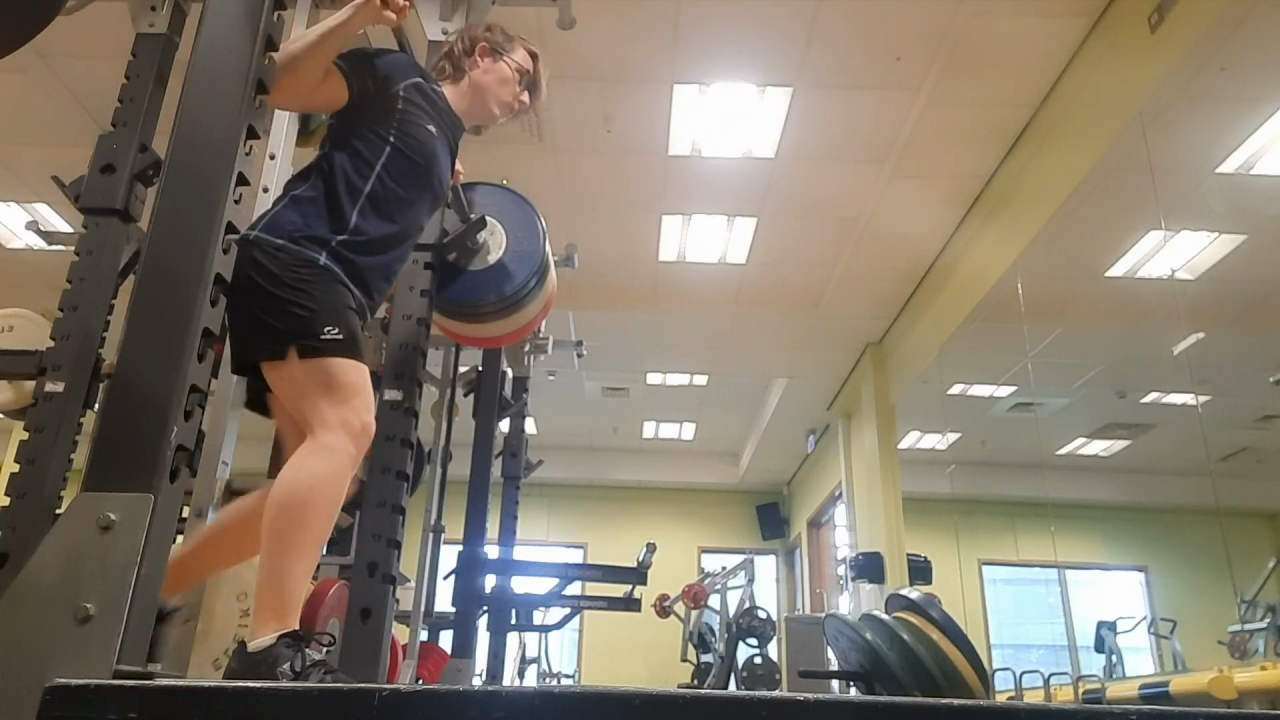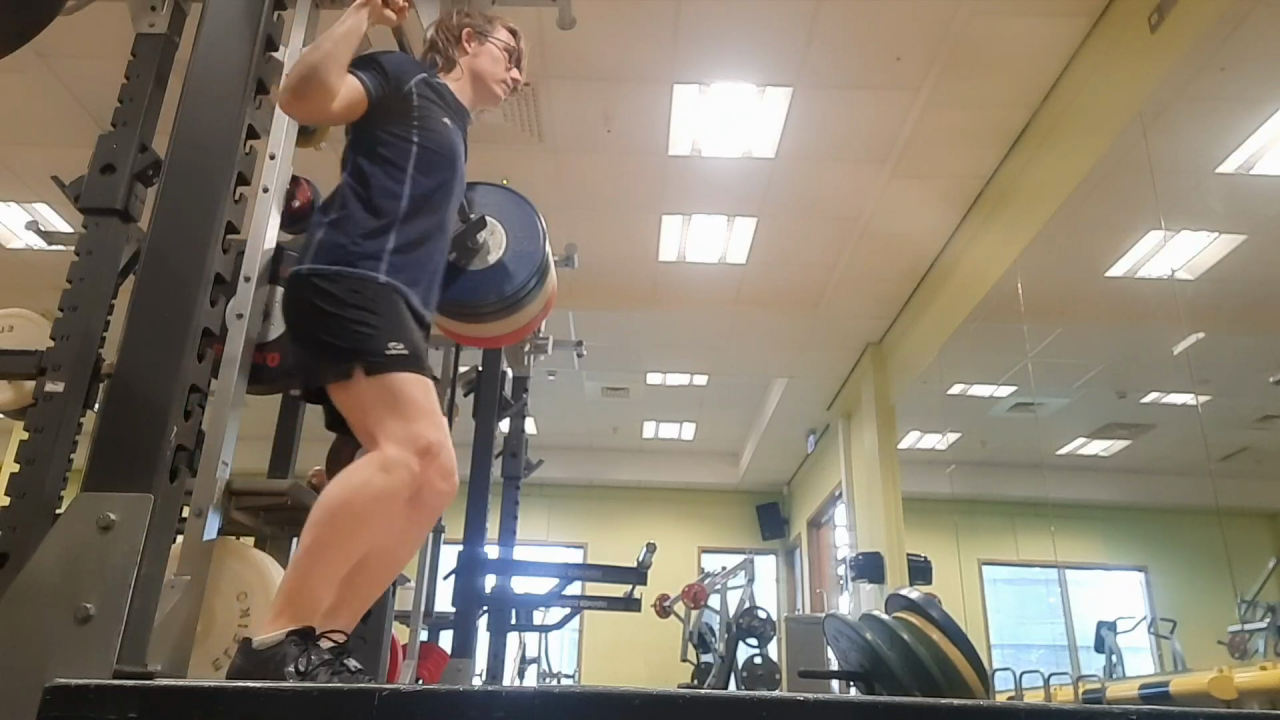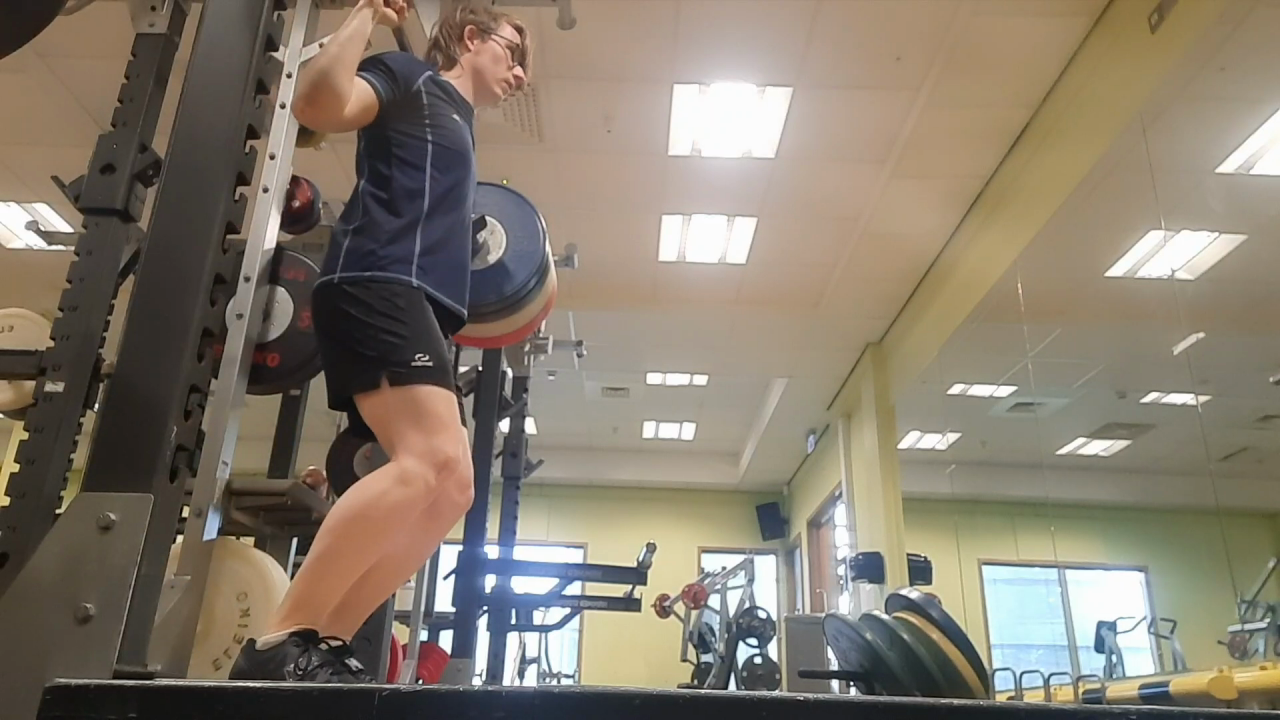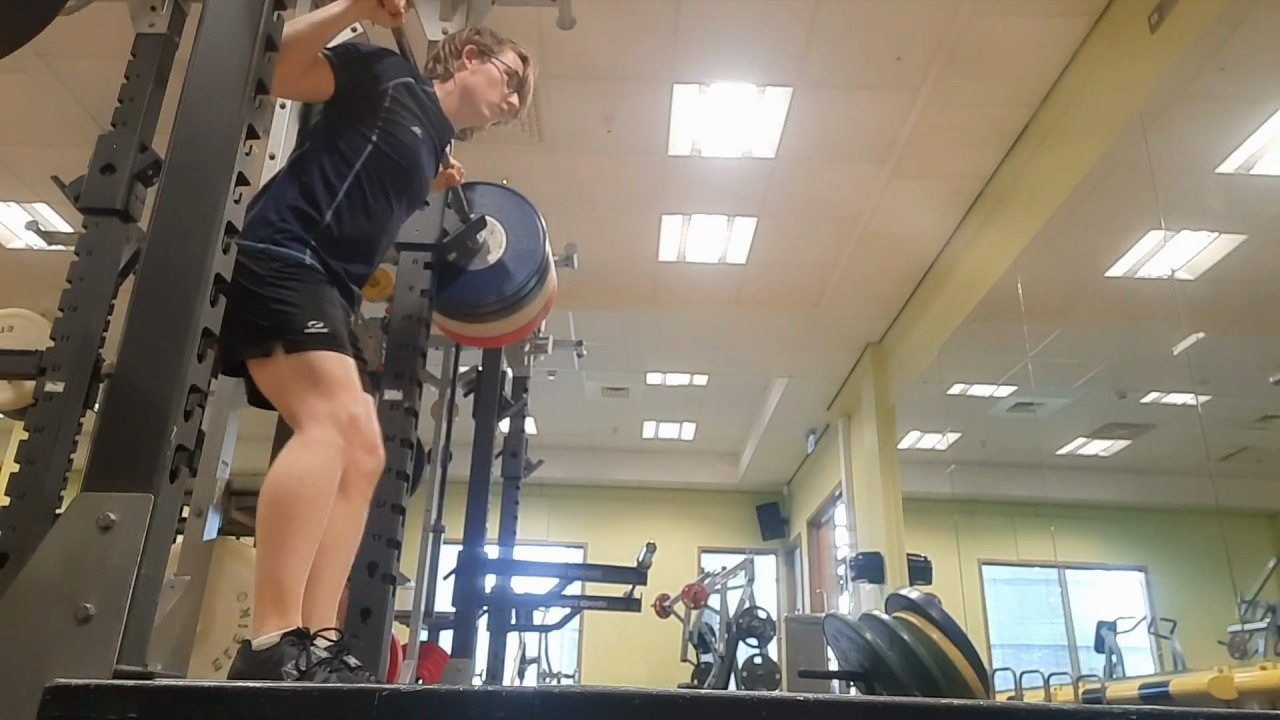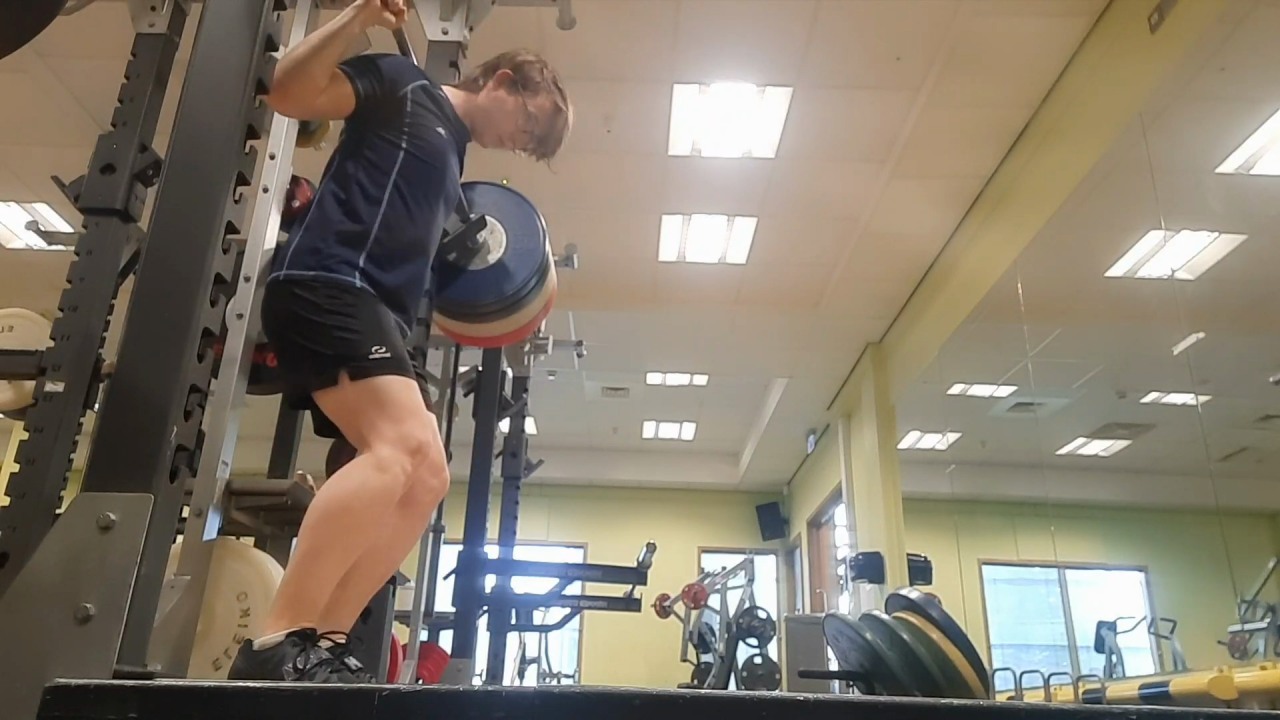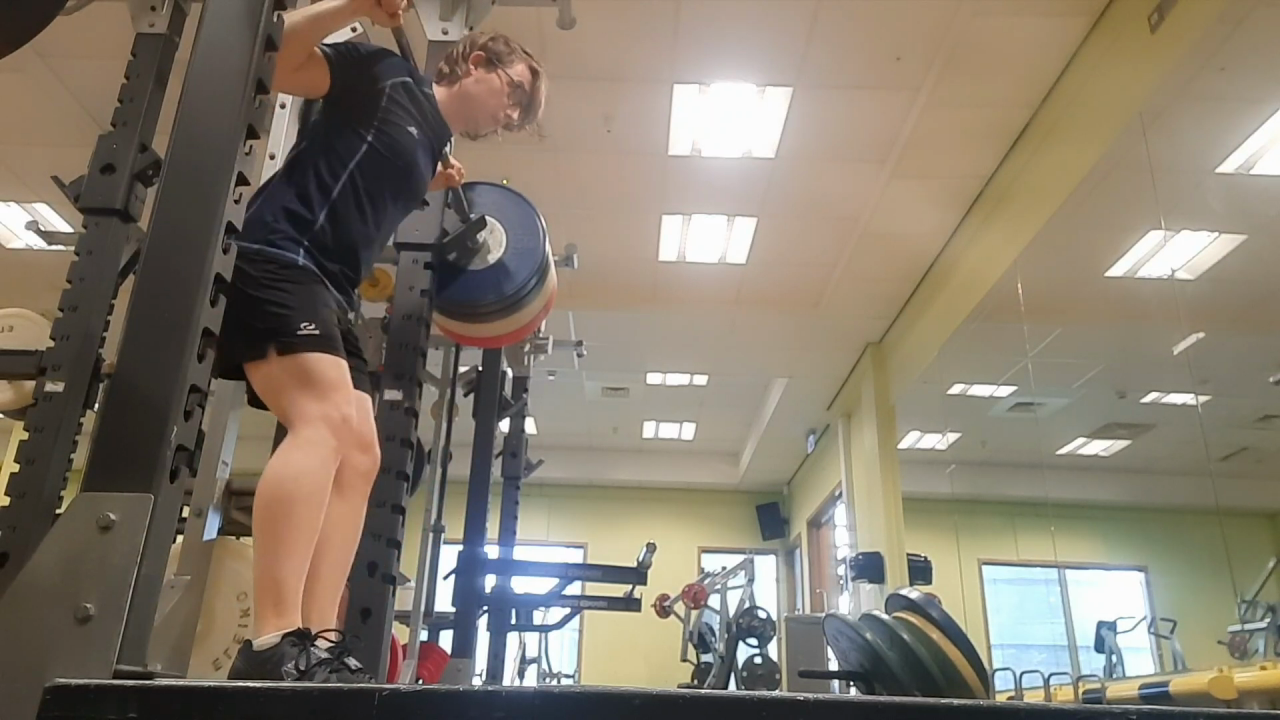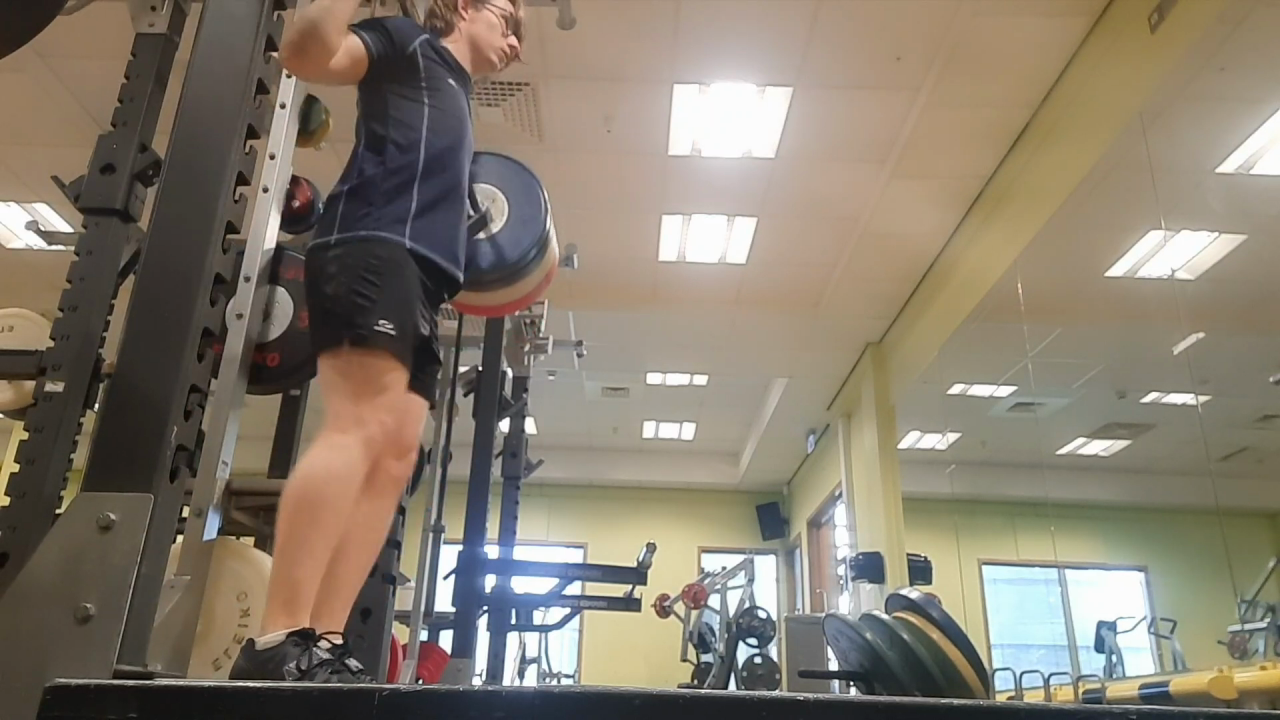
dt=0.7s
person 1, frame 1
left shoulder: (444, 150)
right shoulder: (399, 79)
right elbow: (282, 83)
left wrist: (438, 195)
left hip: (336, 291)
right hip: (293, 263)
left knee: (340, 444)
right knee: (345, 428)
left ankle: (150, 594)
right ankle: (267, 647)
person 1, frame 2
left shoulder: (450, 132)
right shoulder: (405, 80)
right elbow: (303, 97)
left wrist: (453, 201)
left hip: (387, 301)
right hip: (349, 283)
left knee: (433, 477)
right knee: (409, 450)
left ankle: (323, 645)
right ankle: (275, 643)
person 1, frame 3
left shoulder: (454, 124)
right shoulder: (409, 79)
right elbow: (317, 102)
left hip: (412, 304)
right hip: (378, 288)
left knee: (451, 486)
right knee: (426, 462)
left ankle: (322, 646)
right ankle: (279, 644)
person 1, frame 4
left shoulder: (433, 147)
right shoulder: (386, 77)
right elbow: (273, 69)
left wrist: (428, 188)
left hip: (323, 284)
right hip: (278, 261)
left knee: (361, 456)
right knee: (330, 424)
left ankle: (316, 643)
right ankle: (272, 645)
person 1, frame 5
left shoulder: (450, 154)
right shoulder: (402, 85)
right elbow: (287, 91)
left wrist: (453, 210)
left hip: (372, 310)
right hip: (328, 284)
left knee: (424, 476)
right knee: (401, 449)
left ankle: (320, 646)
right ankle: (277, 644)
person 1, frame 6
left shoulder: (432, 152)
right shoulder: (384, 77)
right elbow: (271, 63)
left wrist: (431, 188)
left hip: (321, 289)
right hip: (275, 261)
left knee: (357, 458)
right knee: (327, 424)
left ankle: (315, 642)
right ankle: (273, 645)
person 1, frame 7
left shoulder: (452, 96)
left hip: (417, 275)
right hip: (374, 246)
left knee: (392, 460)
right knee: (356, 429)
left ankle: (322, 644)
right ankle: (276, 643)
